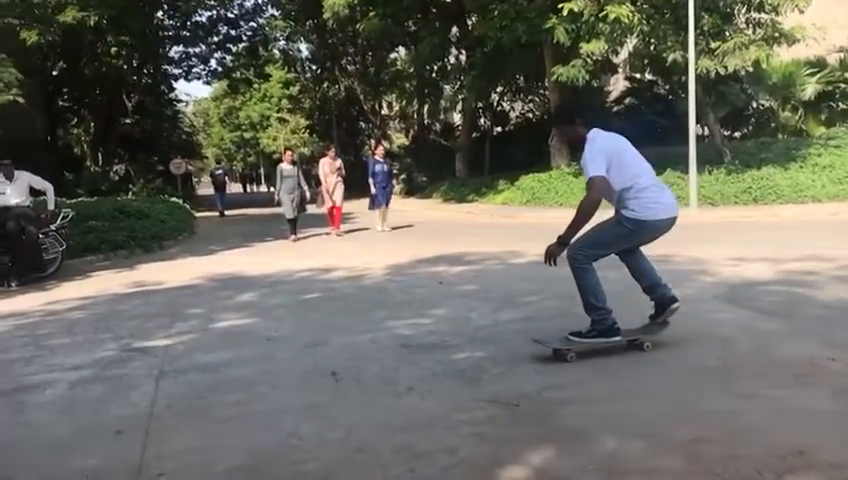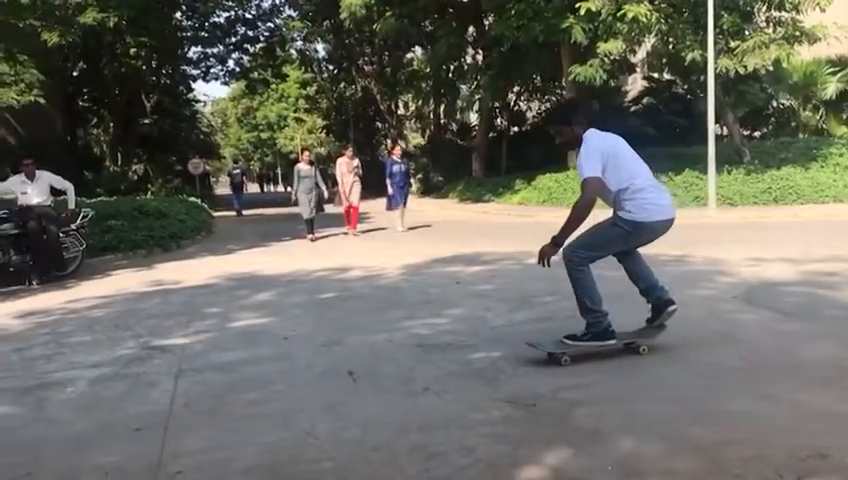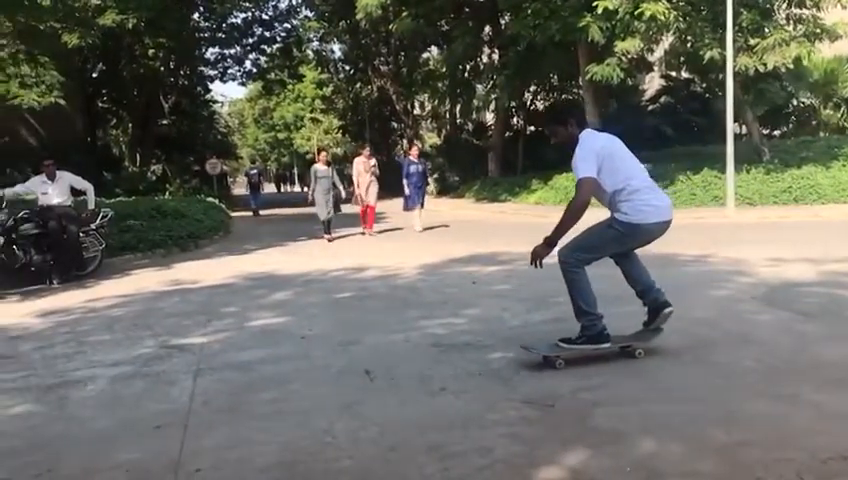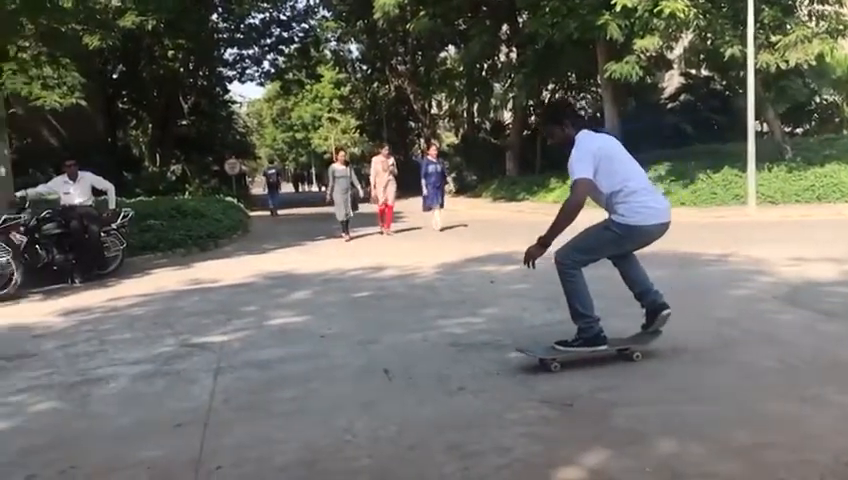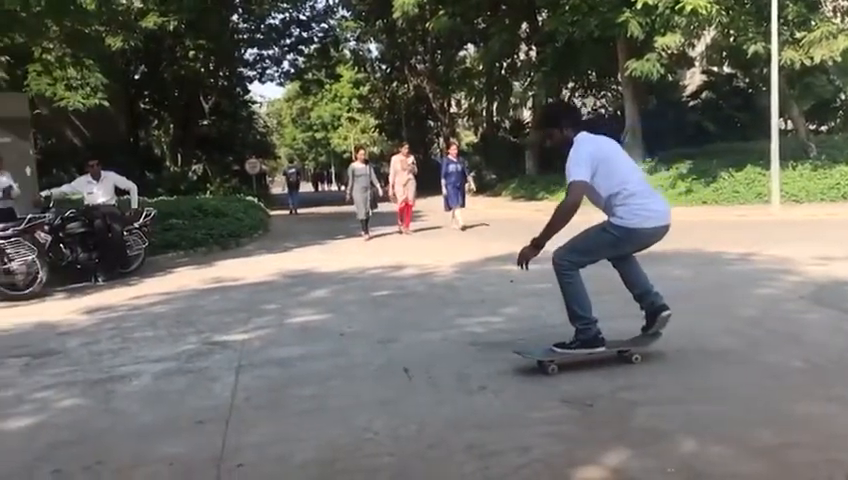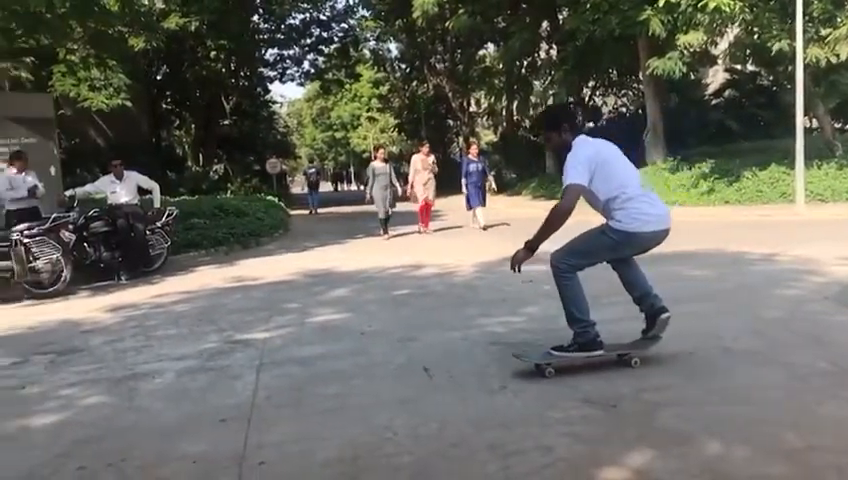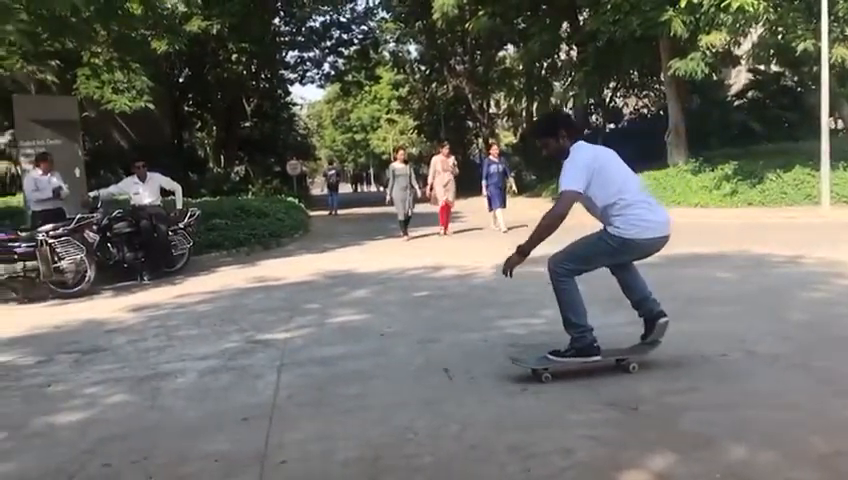
dt=0.4s
person 1, frame 1
left shoulder: (593, 148)
right shoulder: (609, 139)
left elbow: (594, 197)
left wrist: (562, 241)
right wrist: (616, 229)
left hip: (645, 215)
right hip: (667, 210)
left knee: (578, 254)
right knee: (623, 243)
left ankle: (604, 325)
right ankle: (663, 297)
person 1, frame 2
left shoulder: (590, 148)
right shoulder: (607, 139)
left elbow: (588, 198)
left wrist: (556, 242)
right wrist: (615, 230)
left hip: (642, 216)
right hip: (664, 211)
left knee: (575, 256)
right knee: (621, 246)
left ankle: (599, 328)
right ankle: (660, 300)
person 1, frame 3
left shoulder: (585, 148)
right shoulder: (604, 139)
left elbow: (582, 199)
left wrist: (549, 243)
left hip: (638, 218)
right hip: (662, 212)
left knee: (570, 257)
right knee: (618, 247)
left ankle: (594, 331)
right ankle: (656, 302)
person 1, frame 4
left shoulder: (582, 149)
right shoulder: (603, 140)
left elbow: (577, 200)
left wrist: (543, 243)
left hip: (636, 220)
right hip: (660, 214)
left knee: (566, 259)
right knee: (617, 249)
left ankle: (590, 333)
right ankle: (654, 304)
person 1, frame 5
left shoulder: (580, 151)
right shoulder: (602, 142)
left elbow: (572, 202)
left wrist: (537, 245)
left hip: (635, 222)
right hip: (660, 217)
left knee: (564, 260)
right knee: (617, 251)
left ankle: (588, 335)
right ankle: (654, 306)
person 1, frame 6
left shoulder: (578, 155)
right shoulder: (601, 146)
left elbow: (566, 206)
left wrist: (530, 247)
left hip: (634, 226)
right hip: (660, 221)
left knee: (562, 263)
right knee: (616, 253)
left ankle: (586, 338)
right ankle: (654, 308)
person 1, frame 7
left shoulder: (576, 161)
right shoulder: (600, 152)
left elbow: (559, 211)
left wrist: (523, 251)
left hip: (633, 233)
right hip: (660, 228)
left knee: (560, 267)
right knee: (616, 256)
left ankle: (583, 343)
right ankle: (652, 312)
